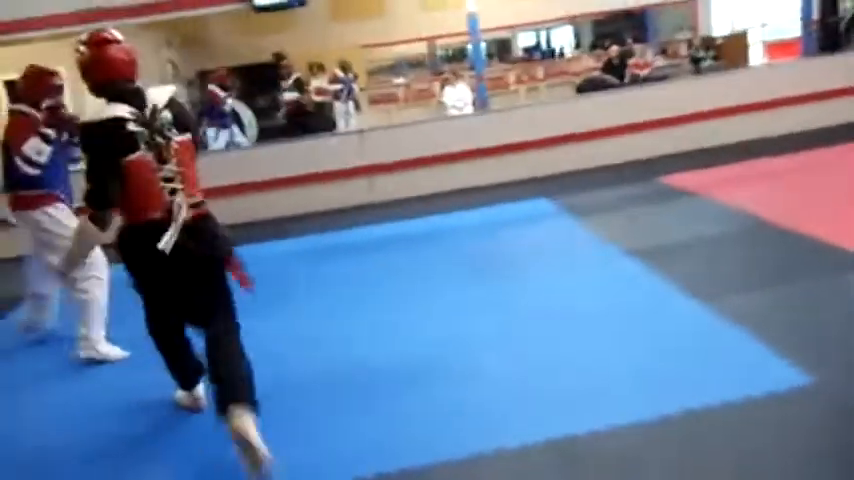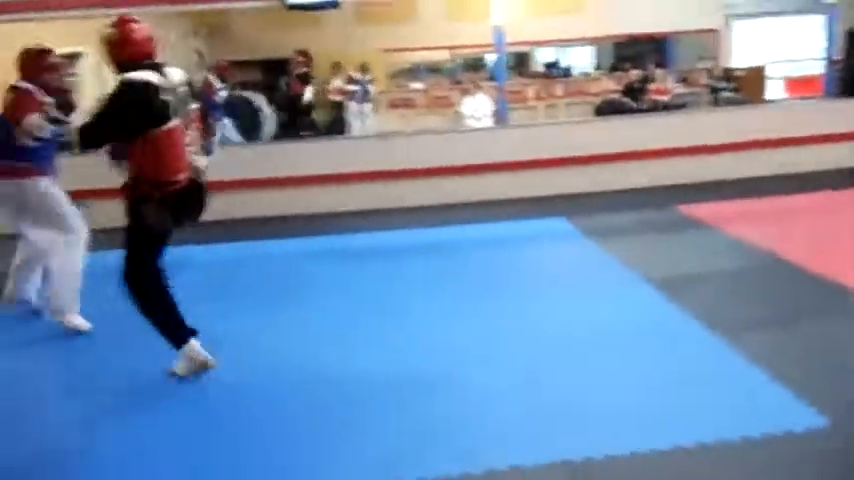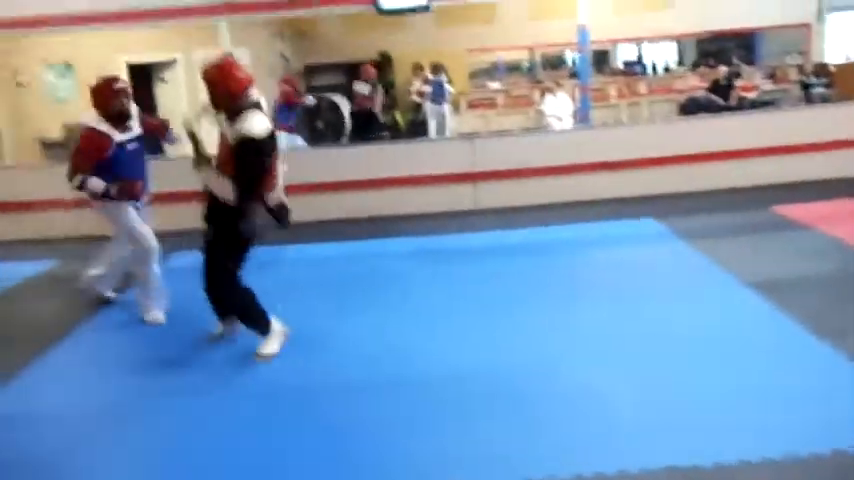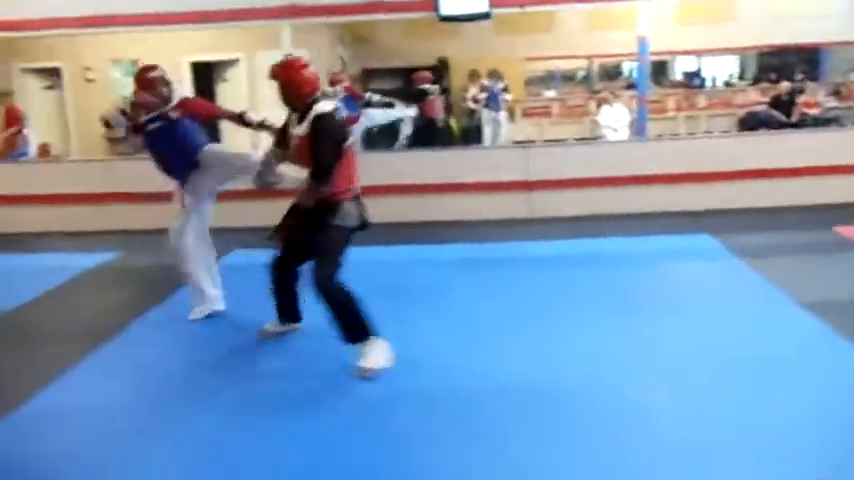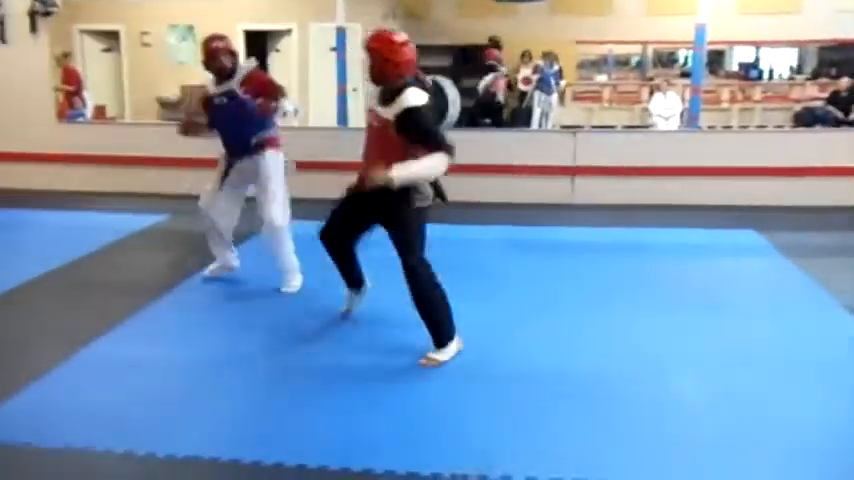
dt=0.3s
person 1, frame 1
left shoulder: (101, 130)
right shoulder: (170, 104)
left elbow: (100, 209)
left wrist: (72, 260)
left hip: (146, 242)
right hip: (197, 231)
left knee: (162, 318)
right knee: (221, 324)
left ankle: (191, 389)
right ankle: (240, 412)
person 1, frame 2
left shoulder: (134, 89)
right shoulder: (174, 76)
left elbow: (89, 138)
left hip: (156, 197)
right hip: (183, 186)
left knee: (141, 276)
left ankle: (190, 349)
person 1, frame 3
left shoulder: (253, 134)
right shoulder: (245, 106)
left elbow: (242, 195)
left wrist: (207, 173)
left hip: (241, 213)
right hip: (229, 206)
left knee: (221, 282)
right knee: (216, 268)
left ankle: (269, 329)
right ankle: (229, 319)
person 1, frame 4
left shoulder: (325, 120)
right shoulder: (296, 118)
left elbow: (318, 178)
right elbow: (279, 150)
left hip: (336, 211)
right hip: (308, 208)
left knee: (324, 280)
right knee: (283, 265)
left ankle: (373, 342)
right ankle: (289, 319)
person 1, frame 5
left shoulder: (414, 109)
right shoulder: (387, 92)
left elbow: (444, 157)
left wrist: (395, 174)
left hip: (405, 195)
right hip: (374, 186)
left knee: (414, 266)
right knee: (333, 236)
left ankle: (447, 340)
right ankle: (357, 286)
person 2, frame 1
left shoulder: (43, 120)
left elbow: (72, 157)
right elbow: (28, 164)
left wrist: (70, 132)
right wrist: (48, 130)
left hip: (46, 205)
right hip: (42, 208)
left knee: (46, 264)
right knee: (91, 265)
left ankle: (35, 320)
right ankle: (92, 343)
person 2, frame 2
left shoulder: (35, 96)
left elbow: (45, 130)
right elbow: (28, 133)
left wrist: (64, 108)
right wrist: (55, 110)
right hip: (29, 178)
left knee: (36, 234)
right knee: (72, 231)
right ankle: (64, 308)
person 2, frame 3
left shoulder: (135, 118)
right shoulder: (94, 135)
left elbow: (159, 129)
right elbow: (76, 177)
left wrist: (165, 130)
right wrist: (114, 189)
left hip: (132, 198)
right hip: (113, 200)
left knee: (129, 245)
right knee: (145, 246)
left ankle: (98, 283)
right ankle: (151, 306)
person 2, frame 4
left shoulder: (183, 105)
right shoulder: (138, 113)
left elbow: (226, 114)
left wrist: (257, 125)
right wrist: (140, 106)
left hip: (213, 166)
right hip: (190, 183)
right knee: (184, 240)
right ankle: (209, 300)
person 2, frame 5
left shoulder: (253, 77)
right shoulder: (212, 89)
left elbow: (286, 99)
right elbow: (211, 123)
left wrist: (272, 107)
right wrist: (196, 125)
left hip: (264, 154)
right hip: (236, 159)
left knee: (272, 215)
right knee: (211, 206)
left ankle: (292, 273)
right ankle: (226, 260)
